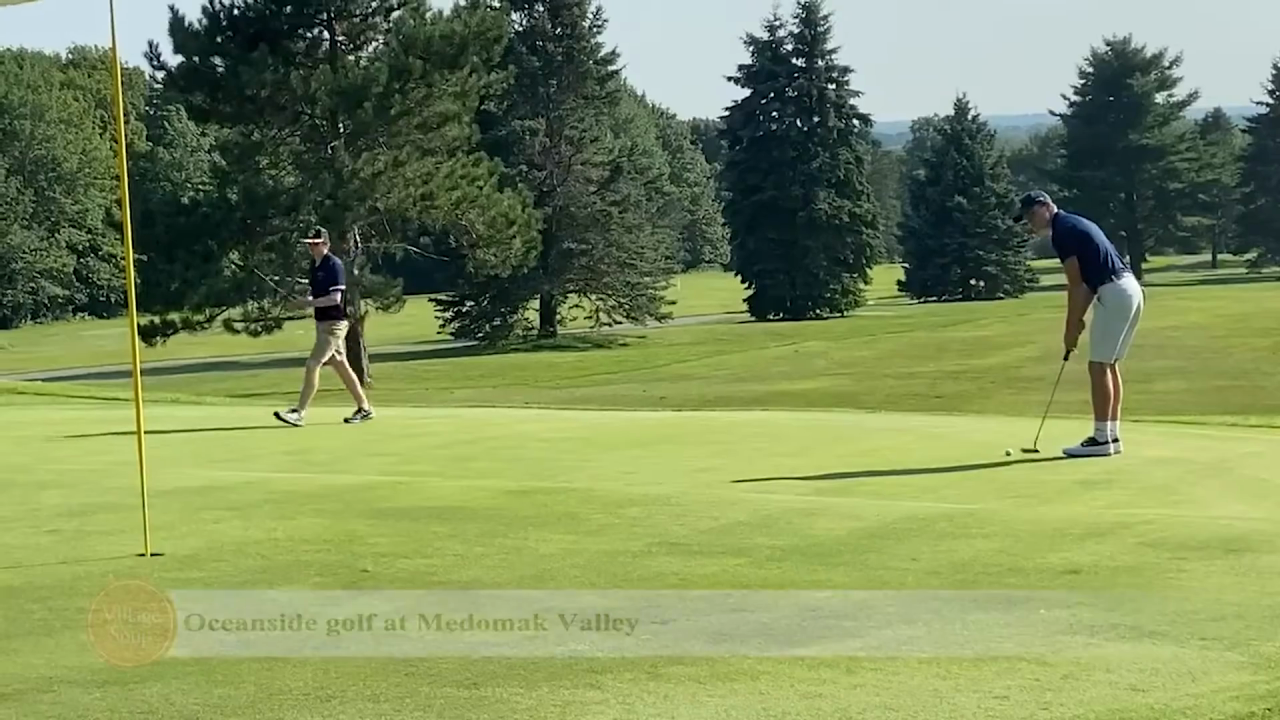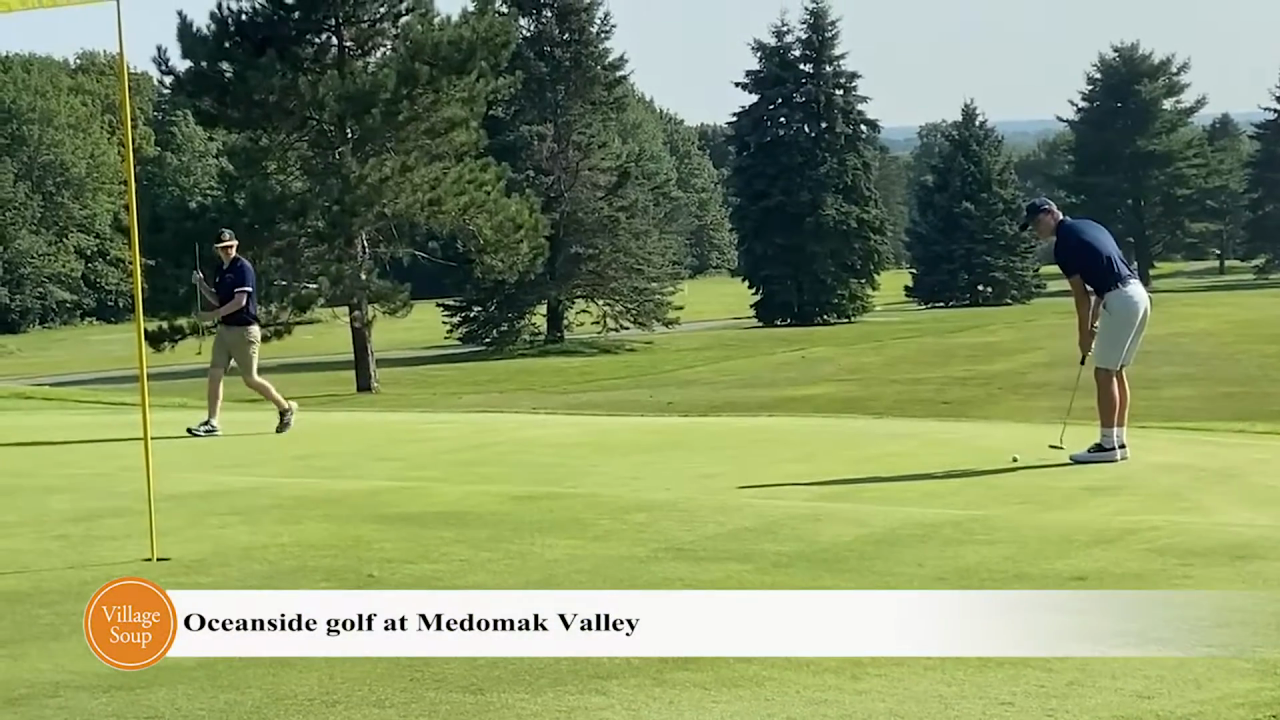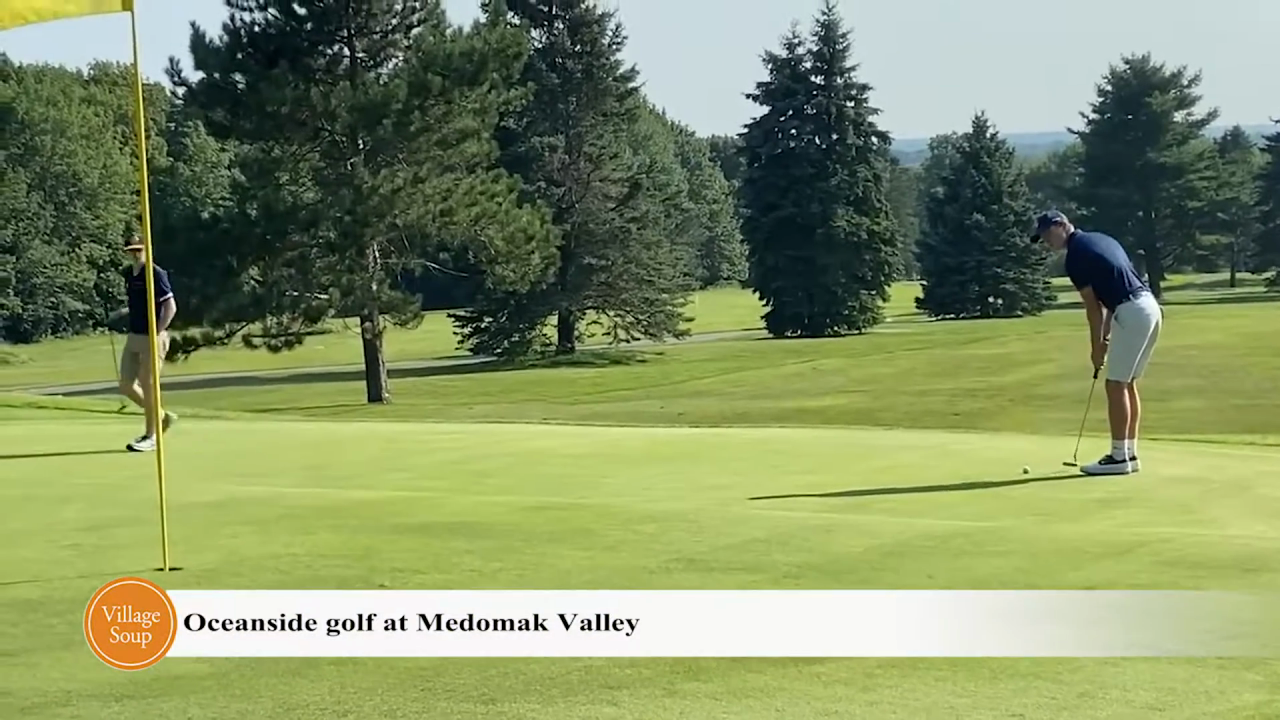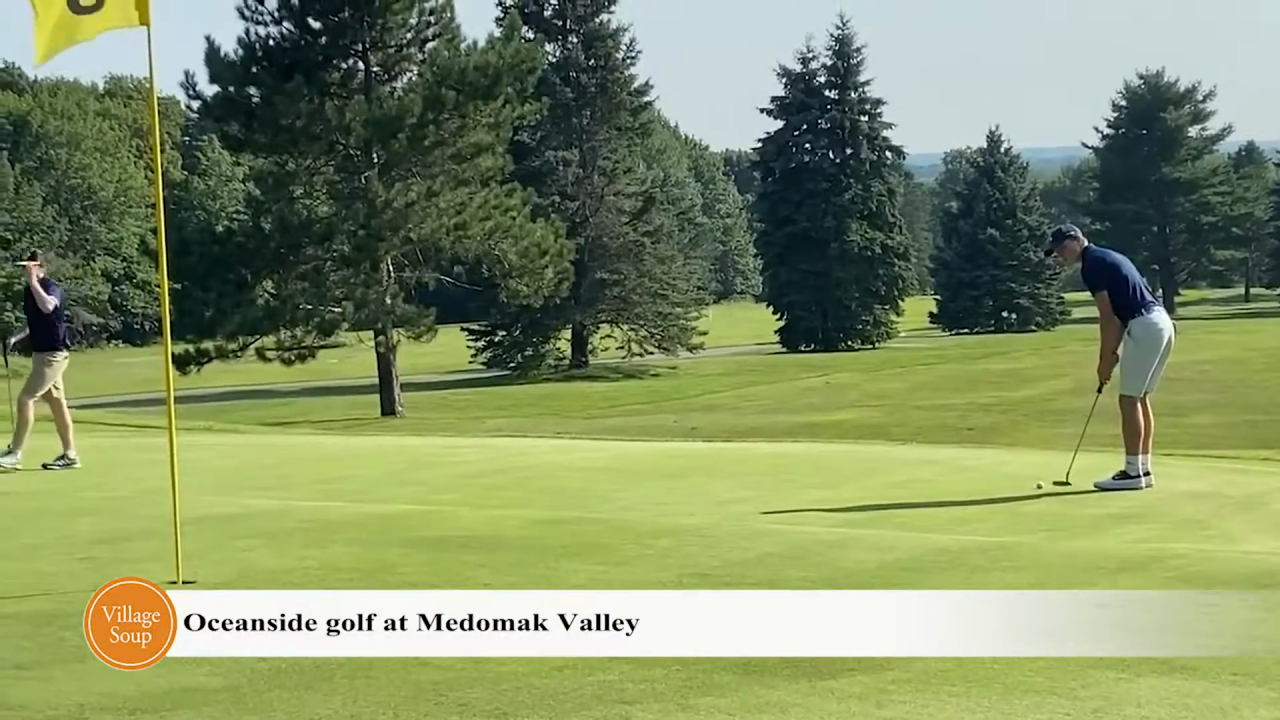
dt=0.7s
person 1, frame 1
left shoulder: (1062, 231)
right shoulder: (1075, 224)
left elbow: (1075, 283)
left wrist: (1071, 327)
right wrist: (1078, 319)
left hip: (1115, 294)
right hip: (1129, 290)
left knee: (1099, 366)
right knee: (1108, 365)
left ankle: (1101, 439)
right ankle: (1111, 436)
person 1, frame 2
left shoulder: (1064, 243)
right shoulder: (1087, 226)
left elbow: (1081, 295)
left wrist: (1084, 334)
right wrist: (1094, 322)
left hip: (1121, 301)
right hip: (1136, 295)
left knee: (1104, 372)
right knee: (1116, 371)
left ankle: (1108, 445)
right ankle: (1118, 441)
person 1, frame 3
left shoulder: (1076, 255)
right shoulder: (1098, 239)
left elbow: (1093, 306)
left wrist: (1096, 348)
right wrist: (1106, 336)
left hip: (1132, 313)
right hip: (1148, 308)
left knee: (1116, 384)
right knee: (1127, 383)
left ankle: (1119, 457)
right ankle: (1129, 454)
person 1, frame 4
left shoulder: (1091, 264)
right shoulder: (1108, 257)
left elbow: (1108, 316)
left wrist: (1104, 359)
right wrist: (1114, 352)
left hip: (1145, 327)
right hip: (1160, 323)
left knee: (1129, 399)
right knee: (1140, 398)
left ankle: (1133, 472)
right ankle: (1143, 469)
person 2, frame 1
left shoulder: (334, 265)
right shoulder: (314, 265)
left elbow: (335, 299)
left wrist: (307, 302)
right wrist: (306, 300)
left hip: (333, 324)
right hip: (322, 324)
left knee: (312, 365)
right knee: (341, 368)
left ankle: (299, 412)
right ankle: (364, 408)
person 2, frame 2
left shoulder: (243, 267)
right shoulder: (220, 269)
left elbow: (240, 302)
left wrist: (211, 316)
right wrist: (201, 285)
left hip: (244, 330)
right hip: (224, 329)
left knee: (250, 378)
right knee: (214, 374)
left ankle: (286, 408)
right ankle: (211, 422)
person 2, frame 3
left shoulder: (156, 274)
right shoulder: (129, 274)
left elbow: (170, 307)
left wrist: (158, 334)
left hip: (151, 338)
right hip: (133, 337)
left knee: (149, 386)
right knee: (125, 386)
left ankle: (150, 436)
right ankle: (162, 417)
person 2, frame 4
left shoulder: (52, 287)
right shoulder: (29, 290)
left elbow: (47, 307)
left wrist: (33, 279)
left hip: (53, 355)
right hip: (43, 355)
left knee: (25, 401)
right knee: (57, 405)
right ankle: (70, 455)
